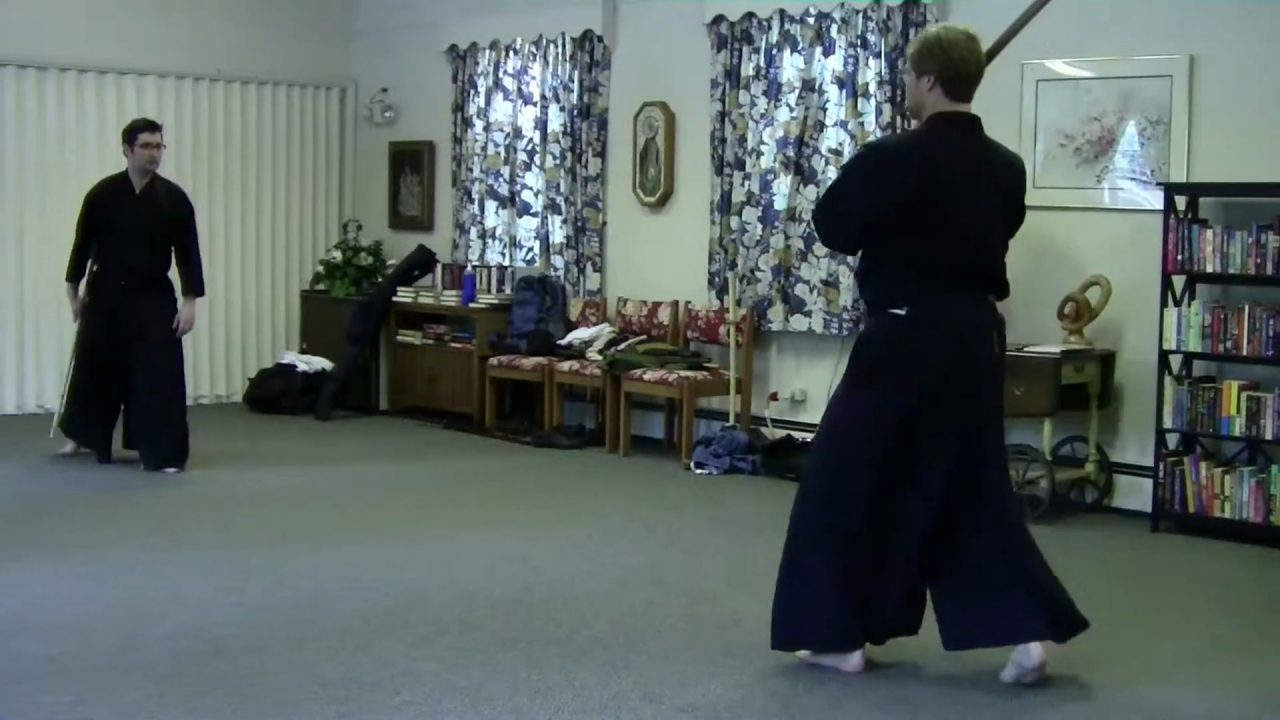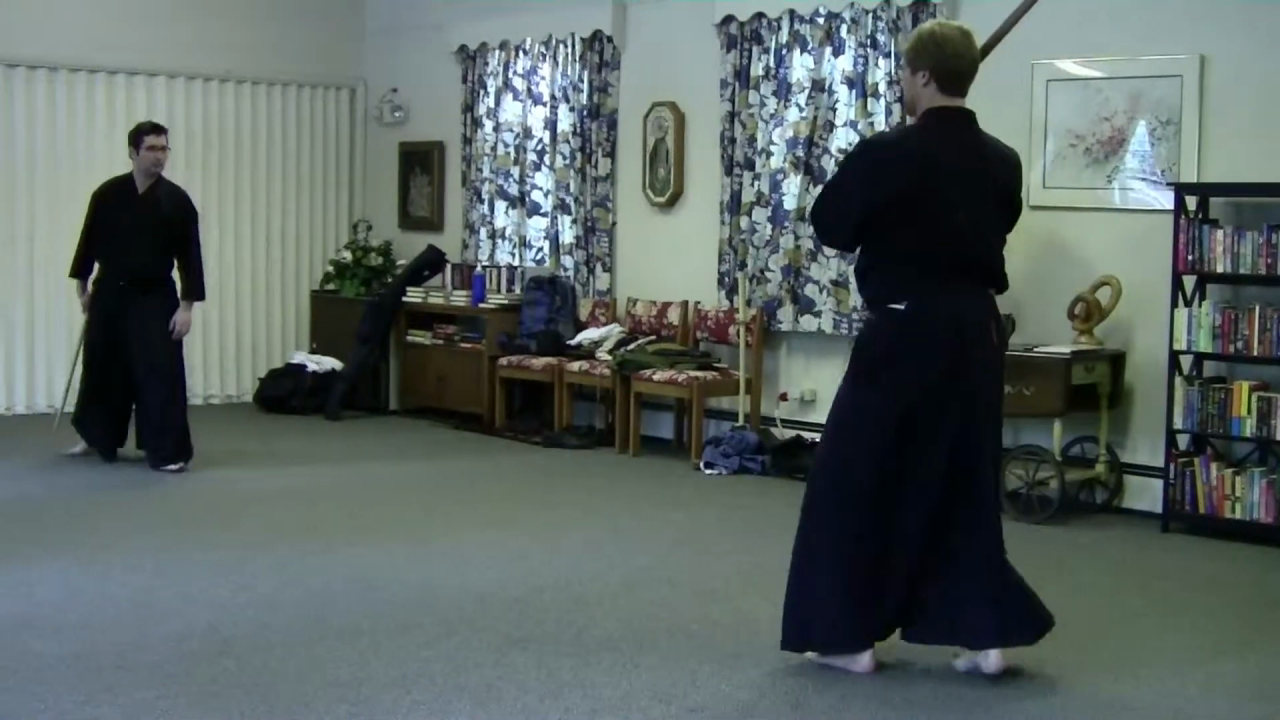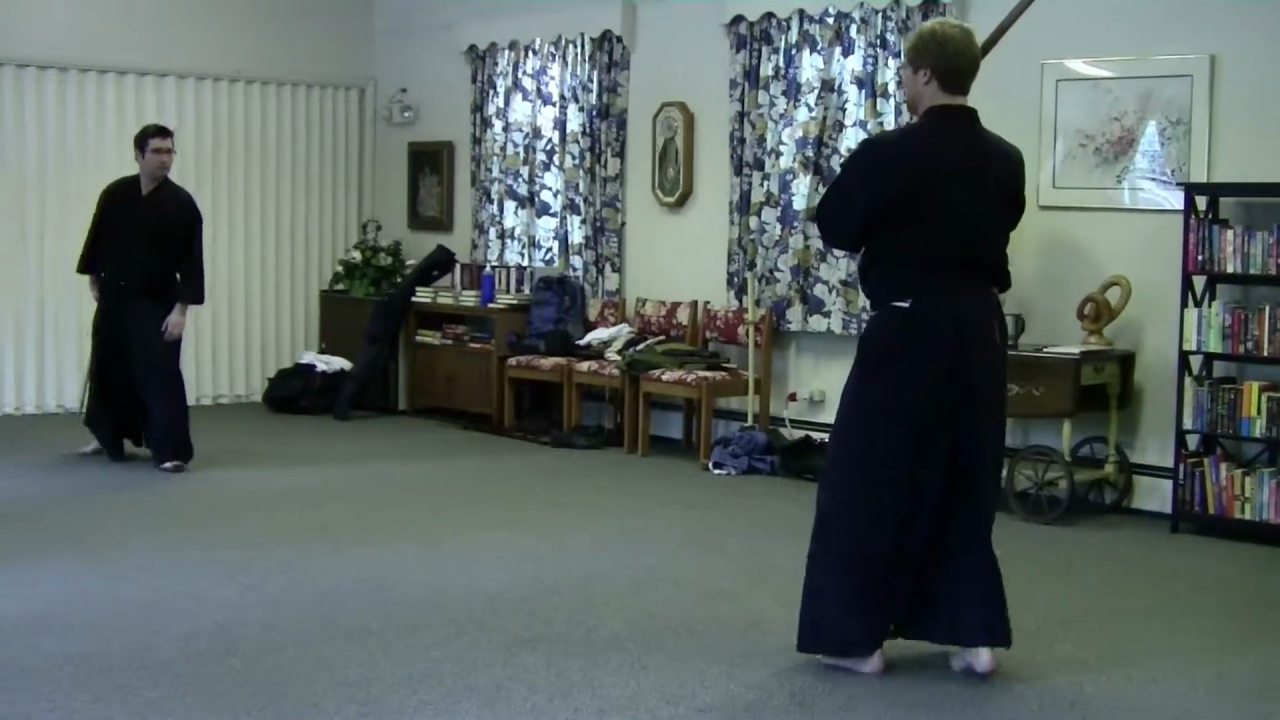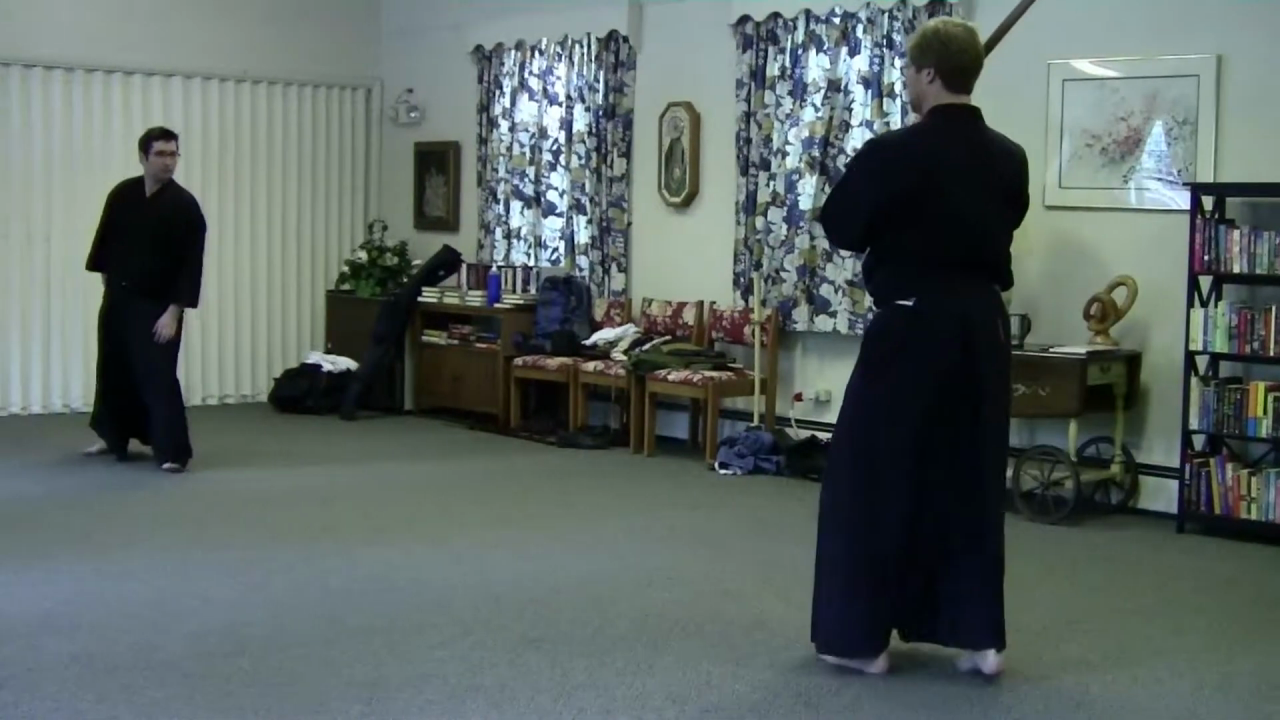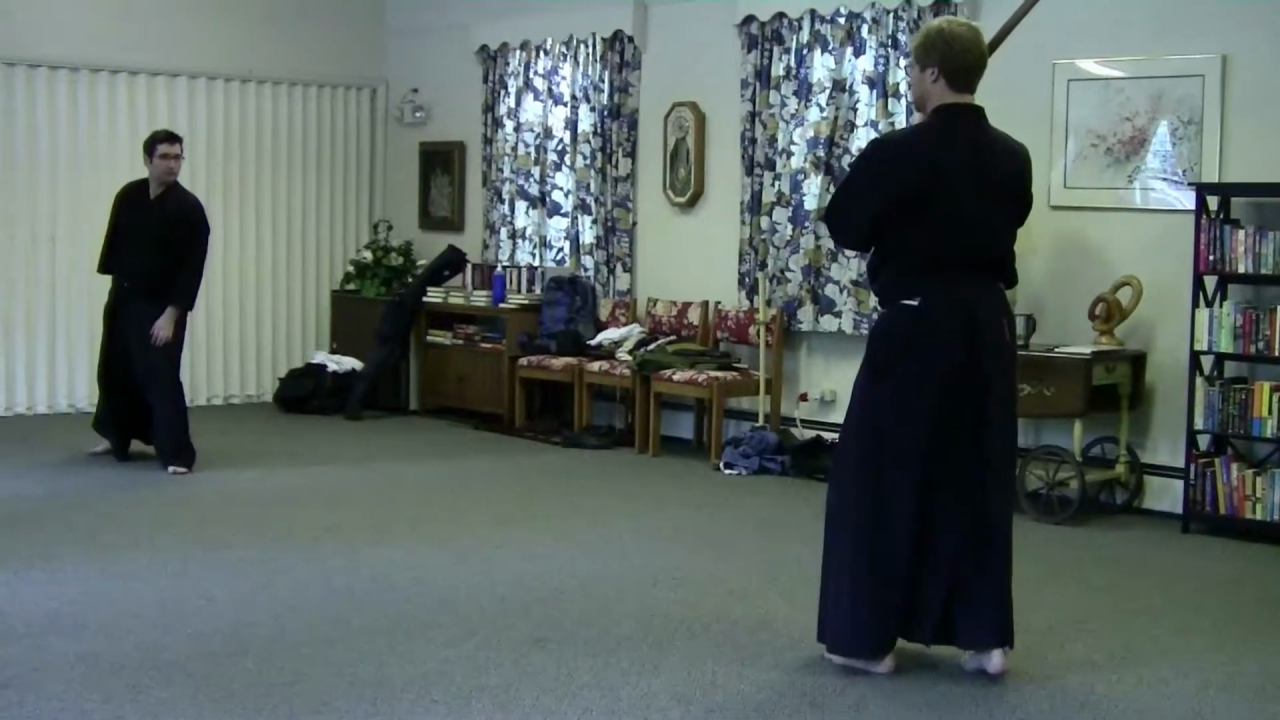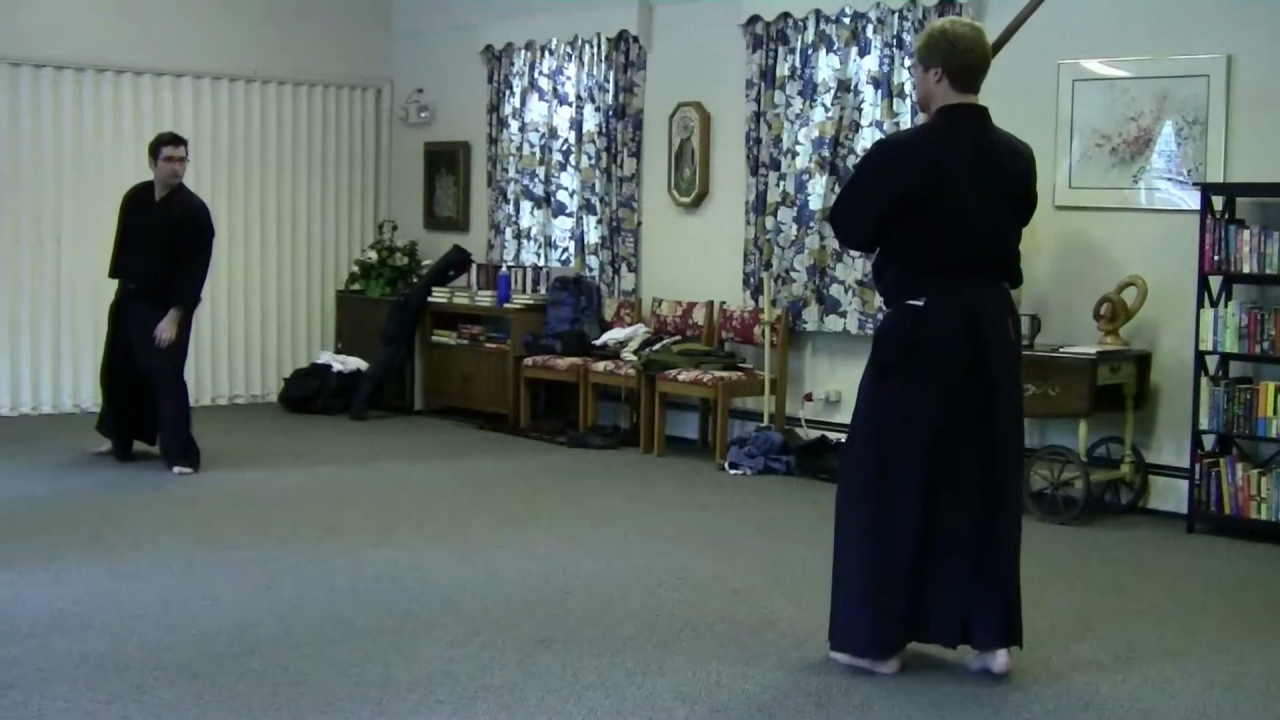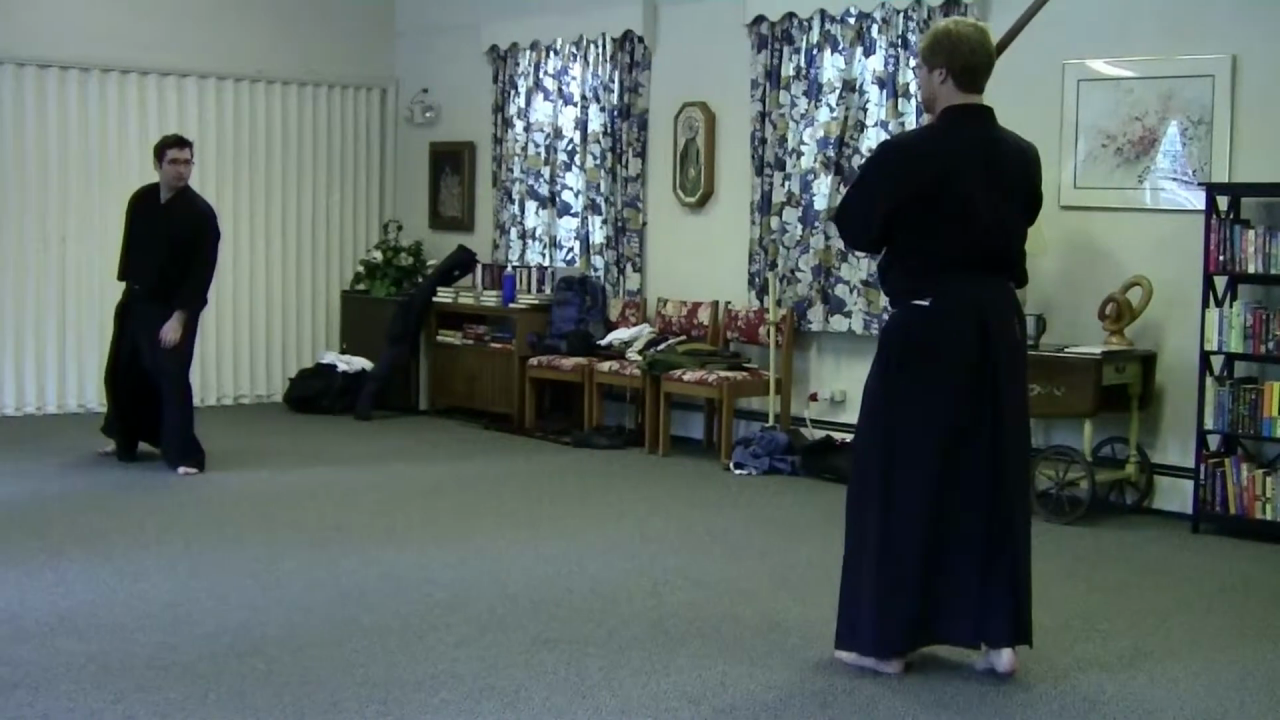
dt=0.1s
person 1, frame 1
left shoulder: (889, 159)
right shoulder: (1005, 166)
left elbow: (834, 228)
left hip: (904, 336)
right hip: (975, 336)
left knee: (847, 480)
right knee: (975, 488)
left ankle: (837, 636)
right ankle: (1025, 630)
person 1, frame 2
left shoulder: (885, 155)
right shoulder: (1003, 162)
left elbow: (831, 225)
left hip: (905, 331)
right hip: (975, 331)
left knee: (856, 479)
right knee: (965, 483)
left ankle: (845, 635)
right ankle: (989, 633)
person 1, frame 3
left shoulder: (889, 154)
right shoulder: (1004, 159)
left elbow: (836, 227)
left hip: (908, 329)
right hip: (978, 328)
left knee: (869, 477)
right knee: (965, 482)
left ankle: (854, 635)
right ankle: (975, 634)
person 1, frame 4
left shoulder: (892, 153)
right shoulder: (1008, 158)
left elbow: (840, 227)
left hip: (911, 327)
right hip: (981, 327)
left knee: (873, 477)
right knee: (971, 482)
left ankle: (860, 635)
right ankle: (977, 636)
person 1, frame 5
left shoulder: (897, 153)
right shoulder: (1012, 157)
left elbow: (844, 226)
left hip: (916, 326)
right hip: (987, 326)
left knee: (881, 477)
right knee: (978, 480)
left ankle: (868, 637)
right ankle: (985, 638)
person 1, frame 6
left shoulder: (902, 153)
right shoulder: (1016, 157)
left elbow: (849, 227)
left hip: (921, 327)
right hip: (991, 326)
left knee: (888, 478)
right knee: (986, 480)
left ankle: (875, 637)
right ankle: (990, 636)
person 1, frame 7
left shoulder: (907, 154)
right shoulder: (1021, 157)
left elbow: (855, 229)
left hip: (926, 326)
right hip: (997, 326)
left knee: (898, 477)
right knee: (994, 478)
left ankle: (882, 637)
right ankle: (998, 635)
person 2, frame 1
left shoulder: (173, 198)
right shoulder: (103, 194)
left elbow: (187, 253)
right elbow: (83, 244)
left wrist: (189, 302)
right wrist: (74, 291)
left hip: (153, 299)
right hip: (105, 297)
left knee: (162, 373)
right knee: (94, 366)
left ankle: (163, 452)
right ankle: (85, 435)
person 2, frame 2
left shoulder: (177, 200)
right shoulder: (108, 194)
left elbow: (189, 256)
right elbow: (88, 242)
left wrist: (187, 306)
right wrist: (82, 286)
left hip: (154, 300)
right hip: (109, 296)
left knee: (162, 372)
right knee: (101, 367)
left ankle: (166, 451)
right ankle: (96, 436)
person 2, frame 3
left shoulder: (181, 203)
right shoulder: (115, 194)
left elbow: (191, 260)
right elbow: (97, 240)
left wrist: (182, 310)
right wrist: (95, 283)
left hip: (157, 302)
right hip: (115, 297)
left knee: (162, 372)
right knee: (107, 368)
left ankle: (171, 450)
right ankle: (107, 436)
person 2, frame 4
left shoulder: (184, 206)
right shoulder: (121, 194)
left elbow: (191, 263)
right elbow: (104, 239)
left wrist: (175, 311)
right wrist: (107, 280)
left hip: (158, 303)
right hip: (119, 296)
left knee: (159, 372)
right knee: (113, 369)
left ankle: (172, 451)
right ankle: (113, 436)
person 2, frame 5
left shoulder: (189, 208)
right shoulder: (127, 196)
left elbow: (192, 267)
right elbow: (113, 241)
left wrist: (172, 314)
right wrist: (118, 280)
left hip: (162, 304)
right hip: (123, 298)
left knee: (162, 374)
right knee: (115, 370)
left ankle: (176, 453)
right ankle: (117, 436)
person 2, frame 6
left shoulder: (194, 210)
right shoulder: (134, 198)
left elbow: (195, 269)
right elbow: (123, 245)
left wrist: (174, 317)
right wrist: (126, 284)
left hip: (167, 306)
right hip: (129, 299)
left knee: (167, 375)
right knee: (118, 370)
left ankle: (181, 454)
right ankle: (120, 437)
person 2, frame 7
left shoulder: (200, 213)
right shoulder: (140, 200)
left elbow: (201, 272)
right elbow: (131, 248)
left wrist: (179, 318)
right wrist: (131, 287)
left hip: (173, 307)
right hip: (135, 301)
left knee: (172, 375)
right knee: (123, 372)
left ankle: (184, 454)
right ankle: (126, 439)
